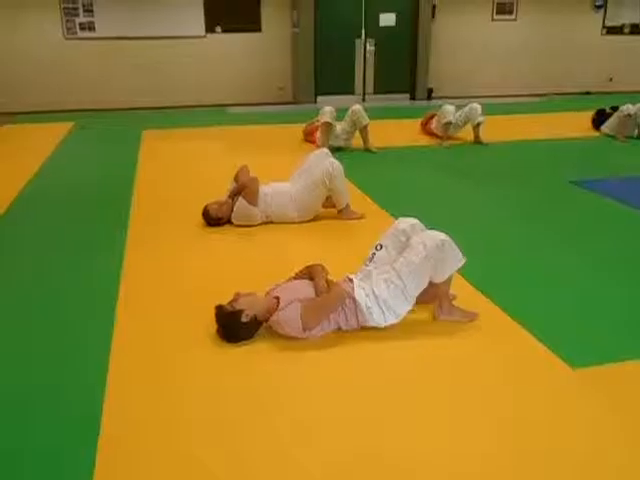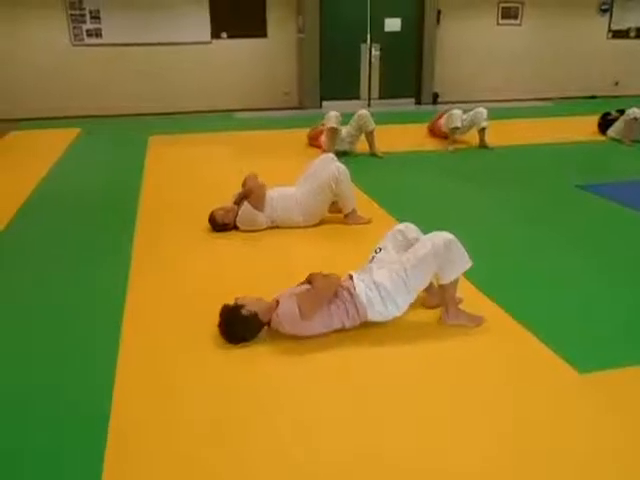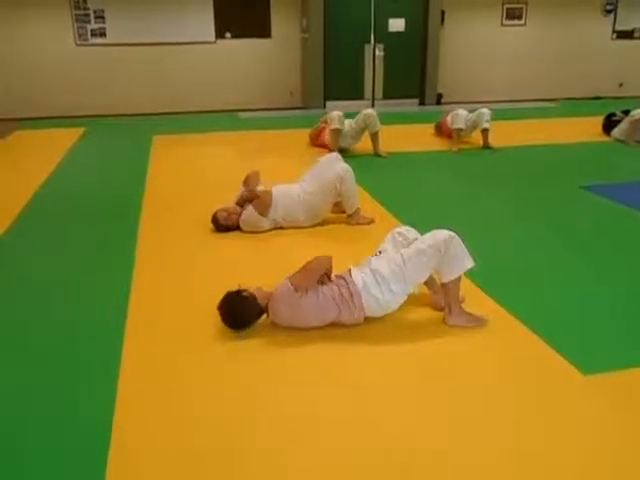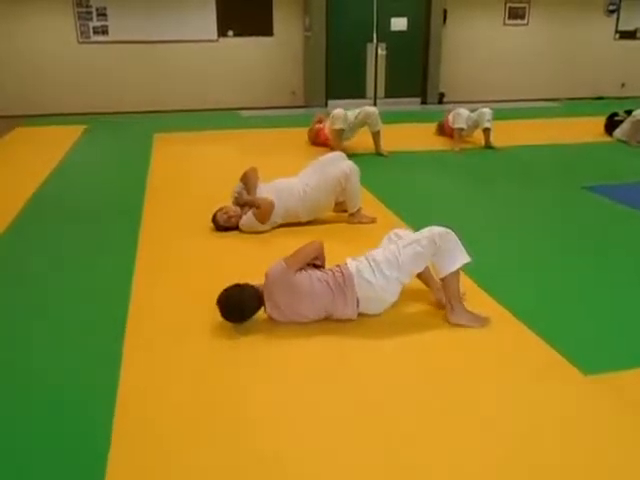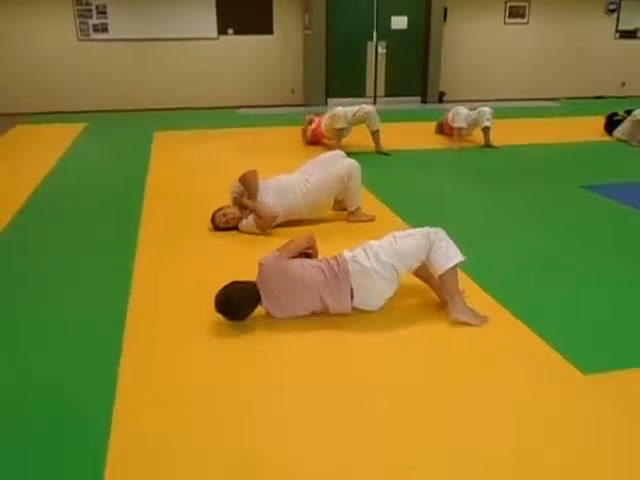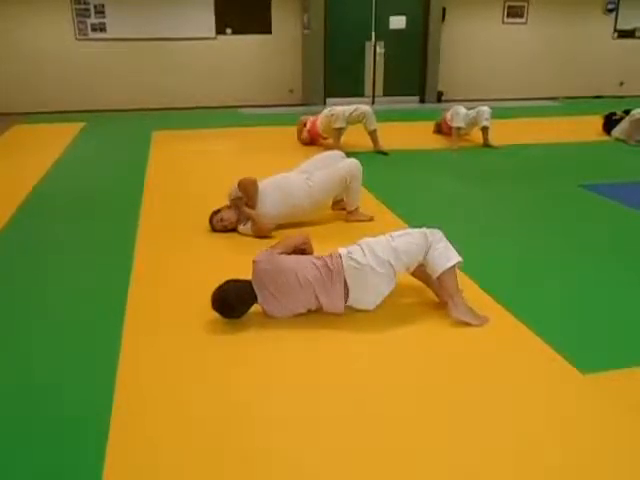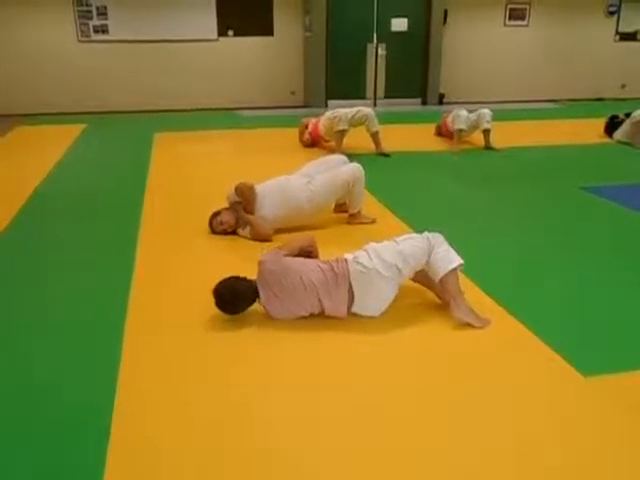
dt=0.3s
person 1, frame 1
left shoulder: (273, 295)
right shoulder: (288, 320)
left elbow: (315, 269)
right elbow: (336, 296)
left wrist: (314, 273)
right wrist: (321, 279)
left hip: (361, 283)
right hip: (377, 304)
left knee: (407, 226)
right knee: (437, 241)
left ankle: (428, 287)
right ankle: (445, 308)
person 1, frame 2
left shoulder: (281, 311)
right shoulder: (288, 314)
left elbow: (314, 281)
right elbow: (331, 281)
left wrist: (314, 280)
right wrist: (320, 281)
left hip: (362, 284)
right hip: (376, 297)
left knee: (404, 230)
right knee: (444, 242)
left ankle: (433, 293)
right ankle: (452, 312)
person 1, frame 3
left shoulder: (279, 313)
right shoulder: (284, 297)
right elbow: (324, 261)
left wrist: (316, 274)
right wrist: (319, 270)
left hip: (362, 290)
right hip: (370, 289)
left knee: (404, 234)
right knee: (445, 239)
left ankle: (438, 293)
right ankle: (454, 312)
person 1, frame 4
left shoulder: (277, 313)
right shoulder: (276, 278)
right elbow: (316, 246)
left wrist: (315, 269)
left hip: (364, 301)
right hip: (363, 280)
left knee: (400, 236)
right knee: (440, 236)
left ankle: (440, 293)
right ankle: (455, 309)
person 1, frame 5
left shoulder: (275, 309)
right shoulder: (268, 269)
right elbow: (308, 239)
left wrist: (310, 263)
left hip: (361, 297)
right hip: (357, 270)
left knee: (402, 243)
right knee: (434, 236)
left ankle: (442, 290)
right ankle: (456, 304)
person 1, frame 6
left shoulder: (272, 310)
right shoulder: (263, 265)
right elbow: (302, 238)
left hip: (358, 296)
right hip: (354, 267)
left knee: (404, 248)
right knee: (431, 237)
left ankle: (442, 291)
right ankle: (456, 303)
person 1, frame 7
left shoulder: (274, 311)
right shoulder: (268, 266)
right elbow: (308, 240)
left hip: (361, 303)
right hip: (360, 273)
left knee: (408, 256)
right knee: (433, 241)
left ankle: (445, 294)
right ankle: (458, 303)
person 2, frame 1
left shoulder: (234, 197)
right shoulder: (240, 214)
left elbow: (244, 169)
right elbow: (253, 182)
left wrist: (235, 189)
right wrist: (237, 190)
left hip: (292, 189)
right hip: (299, 204)
left knee: (322, 154)
right knee: (333, 166)
left ankle: (328, 199)
right ankle: (344, 210)
person 2, frame 2
left shoulder: (240, 203)
right shoulder: (246, 218)
left elbow: (252, 177)
right elbow: (260, 187)
left wrist: (241, 194)
right wrist: (241, 196)
left hip: (298, 194)
right hip: (304, 207)
left knee: (329, 159)
right knee: (338, 171)
left ankle: (334, 204)
right ankle: (351, 215)
person 2, frame 3
left shoulder: (242, 201)
right shoulder: (248, 220)
left elbow: (254, 174)
right elbow: (266, 194)
left wrist: (247, 194)
right wrist: (246, 197)
left hip: (300, 191)
right hip: (307, 206)
left knee: (334, 158)
right knee: (343, 171)
left ankle: (338, 205)
right ankle: (354, 216)
person 2, frame 4
left shoulder: (240, 193)
right shoulder: (247, 223)
left elbow: (252, 171)
right elbow: (268, 205)
left wrist: (250, 197)
right wrist: (250, 200)
left hip: (300, 184)
right hip: (306, 200)
left knee: (339, 157)
right knee: (349, 169)
left ankle: (340, 204)
right ankle: (355, 214)
person 2, frame 5
left shoulder: (238, 193)
right shoulder: (246, 224)
left elbow: (251, 174)
right elbow: (271, 216)
left wrist: (250, 201)
right wrist: (251, 205)
left hip: (298, 180)
right hip: (307, 196)
left knee: (338, 156)
right knee: (351, 166)
left ankle: (339, 202)
right ankle: (354, 212)
person 2, frame 6
left shoulder: (236, 195)
right shoulder: (244, 226)
left elbow: (249, 181)
right elbow: (268, 227)
right wrist: (248, 211)
left hip: (297, 178)
right hip: (307, 193)
left knee: (337, 156)
right knee: (352, 166)
left ankle: (337, 202)
right ankle: (352, 212)
person 2, frame 7
left shoulder: (234, 198)
right shoulder: (245, 229)
right elbow: (267, 233)
right wrist: (247, 216)
left hip: (298, 181)
right hip: (308, 197)
left knee: (340, 160)
right knee: (355, 171)
left ankle: (340, 204)
right ankle: (355, 215)
